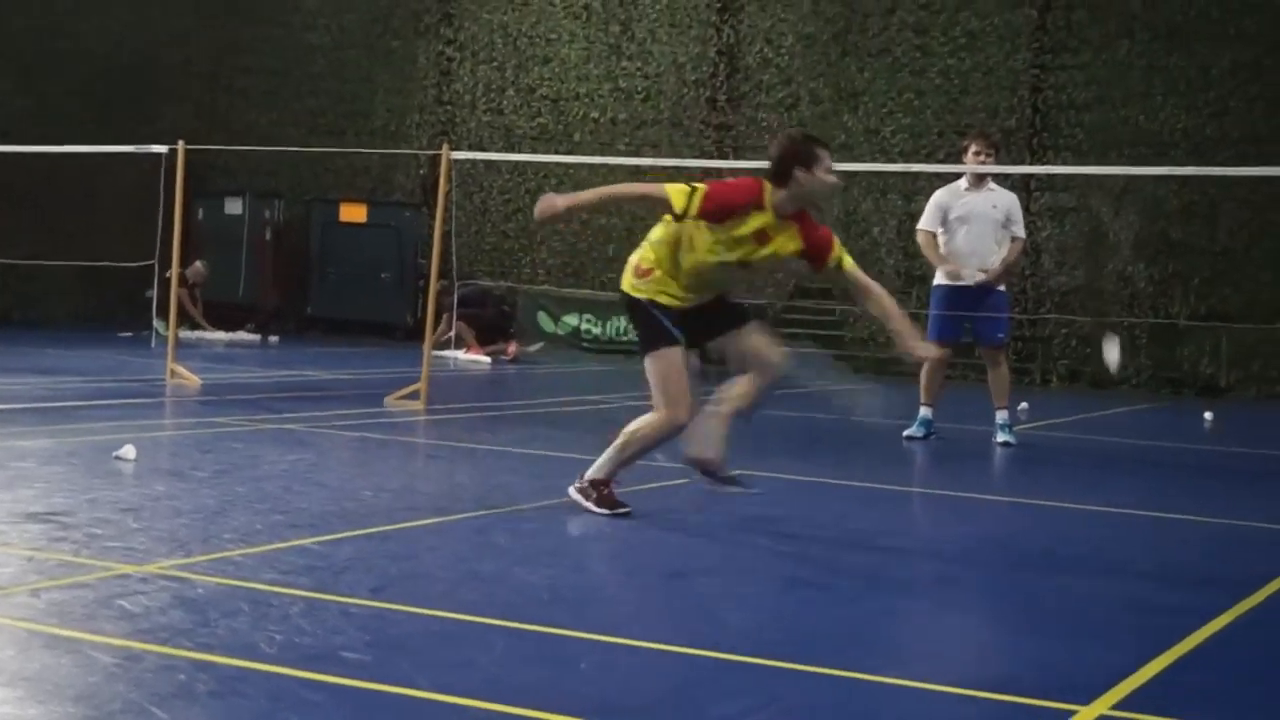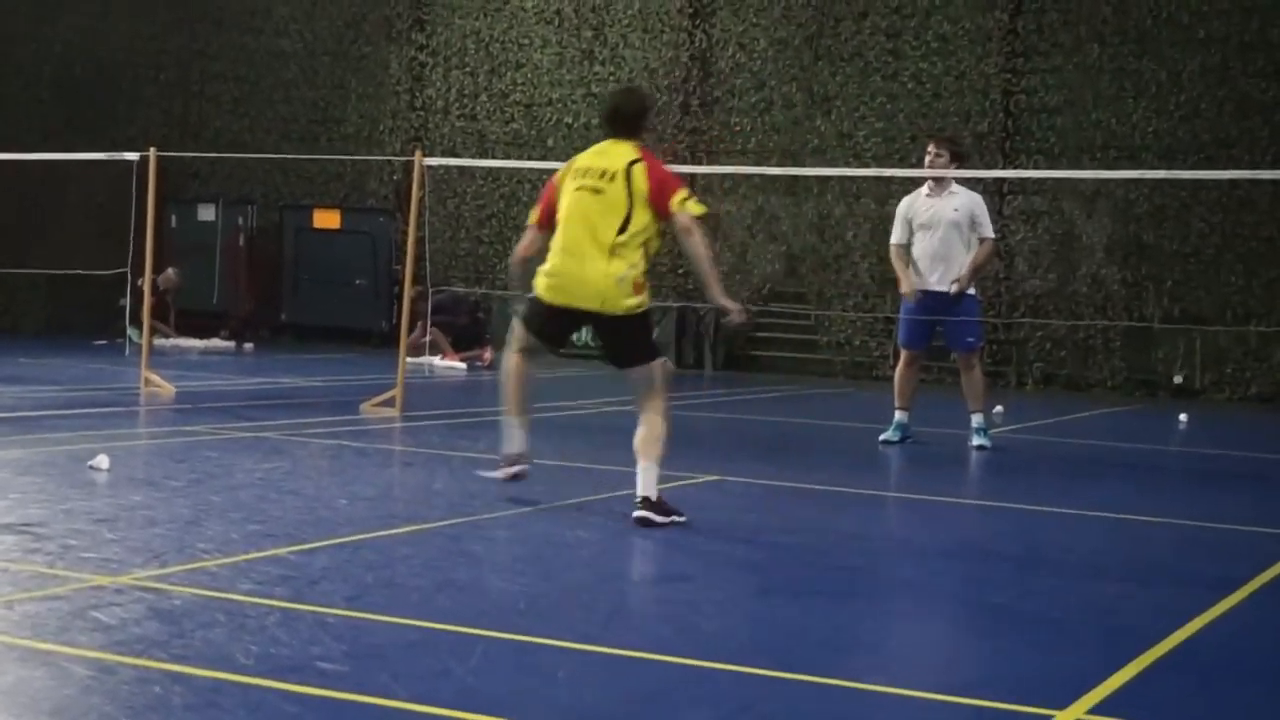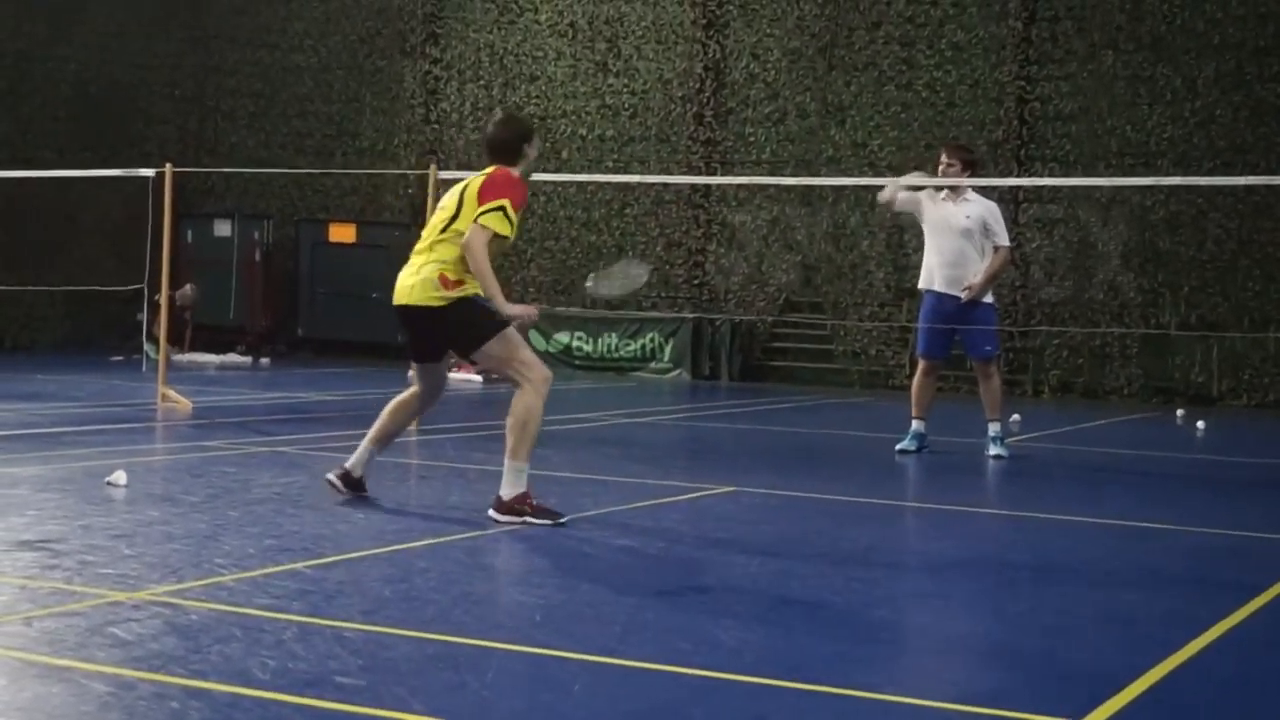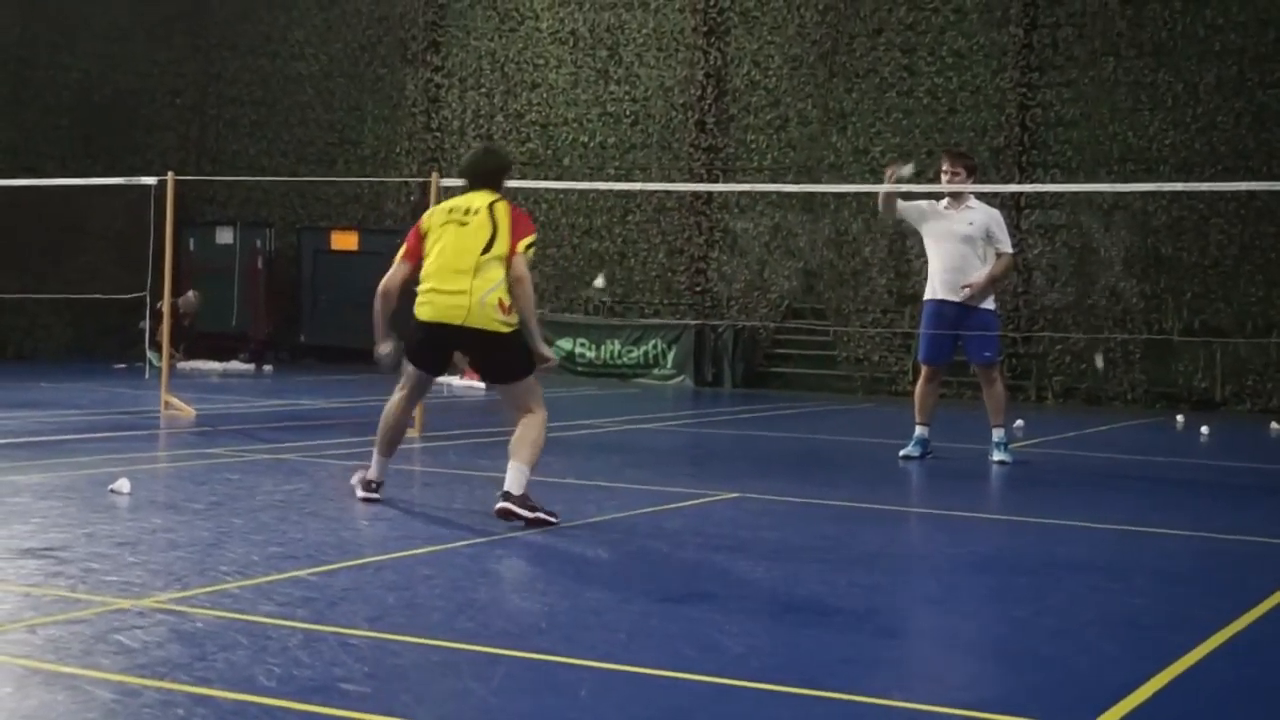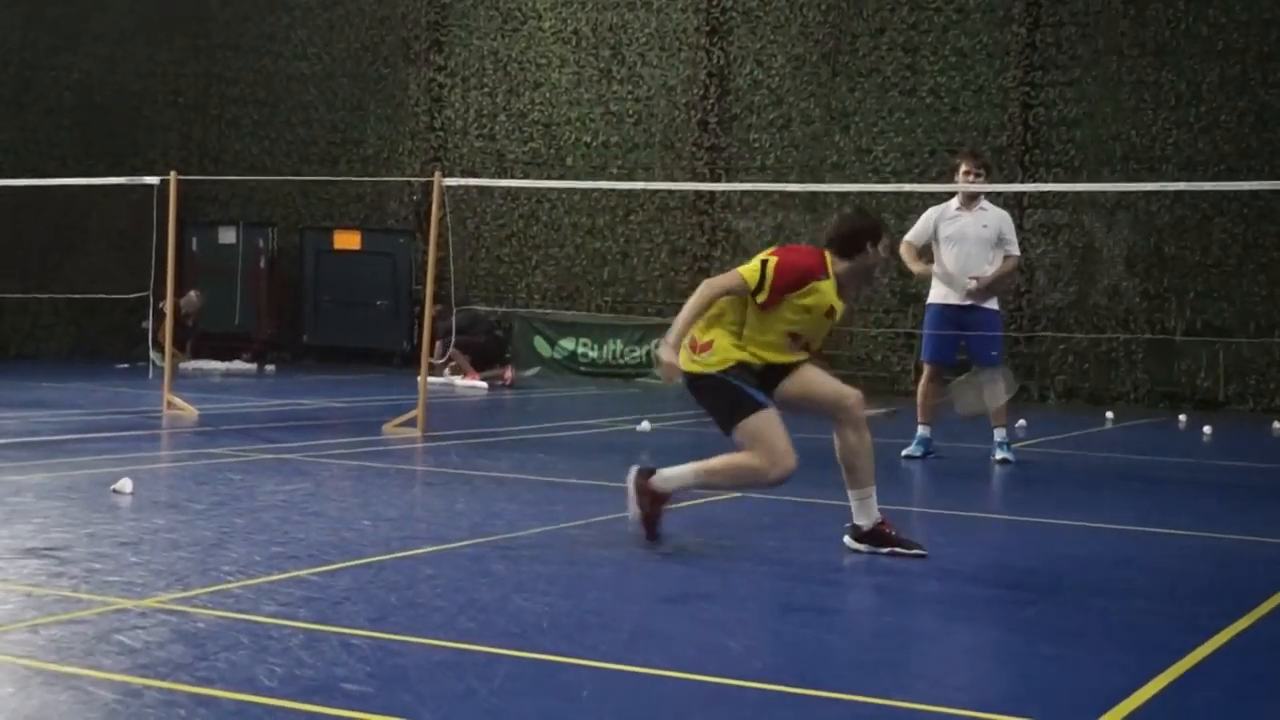
dt=1s
person 1, frame 1
left shoulder: (808, 231)
right shoulder: (737, 197)
left elbow: (864, 286)
right elbow: (647, 191)
left wrist: (914, 342)
right wrist: (569, 201)
left hip: (702, 293)
right hip: (653, 288)
left knee: (769, 363)
right knee: (675, 414)
left ankle: (704, 450)
right ankle: (593, 481)
person 1, frame 2
left shoulder: (567, 171)
right shoulder: (656, 172)
left elbow: (527, 248)
right elbow: (691, 230)
left wrist: (516, 279)
right wrist: (718, 294)
left hip: (562, 288)
right hip: (620, 297)
left knee: (517, 346)
right knee: (652, 402)
left ankle: (514, 451)
right ankle: (647, 497)
person 1, frame 3
left shoulder: (471, 186)
right shoulder: (509, 186)
right elbow: (473, 244)
right wrist: (502, 305)
left hip: (408, 296)
right hip: (441, 297)
left knee: (426, 391)
right knee: (536, 379)
left ankle: (352, 471)
right ankle: (512, 497)
person 1, frame 4
left shoulder: (434, 216)
right shoulder: (514, 215)
left elbow: (388, 287)
right elbow: (518, 275)
left wrist: (382, 341)
right wrist: (536, 342)
left hip: (433, 312)
right hip: (489, 319)
left knee: (408, 392)
right knee: (533, 411)
left ankle: (373, 478)
right ankle: (514, 494)
person 1, frame 5
left shoulder: (835, 297)
right shoulder: (805, 263)
left elbow: (794, 352)
right elbow: (723, 284)
right wrist: (673, 338)
right hip: (716, 358)
left knee: (850, 405)
right knee: (777, 465)
left ankle: (869, 525)
right ankle: (656, 484)
person 2, frame 1
left shoulder: (1007, 199)
right shoulder: (945, 195)
left elbow: (1018, 240)
right elbow: (924, 235)
left wrist: (1001, 269)
right wrist: (944, 264)
left hip: (991, 289)
right hip: (949, 287)
left knee: (995, 355)
right knee: (936, 352)
left ankle: (1002, 423)
right ankle: (925, 418)
person 2, frame 2
left shoulder: (972, 200)
right shoulder: (909, 203)
left elbow: (987, 242)
right elbow: (898, 247)
left wrist: (969, 274)
right wrist: (905, 278)
left hip: (959, 294)
right hip: (920, 294)
left knee: (968, 358)
right knee: (909, 356)
left ankle: (978, 426)
right ankle: (900, 422)
person 2, frame 3
left shoulder: (986, 208)
right shoulder: (927, 202)
left elbow: (1003, 250)
right elbow: (885, 199)
left wrist: (982, 281)
right wrist: (907, 181)
left hip: (975, 302)
right hip: (935, 298)
left knee: (986, 367)
right knee: (926, 365)
left ankle: (995, 435)
right ankle: (917, 431)
person 2, frame 4
left shoulder: (989, 215)
right shoulder: (927, 211)
left elbow: (1006, 257)
right elbow: (887, 206)
left wrist: (984, 283)
right wrist: (891, 182)
left hip: (978, 307)
right hip: (938, 305)
left knee: (989, 372)
right knee: (929, 371)
left ankle: (998, 441)
right ankle: (921, 437)
person 2, frame 5
left shoulder: (999, 217)
right shoulder: (937, 214)
left elbow: (1013, 258)
right elbow: (908, 244)
left wrist: (991, 278)
right wrist: (916, 265)
left hip: (983, 307)
right hip: (941, 305)
left knee: (992, 371)
right knee: (931, 370)
left ankle: (1000, 440)
right ankle: (923, 437)
